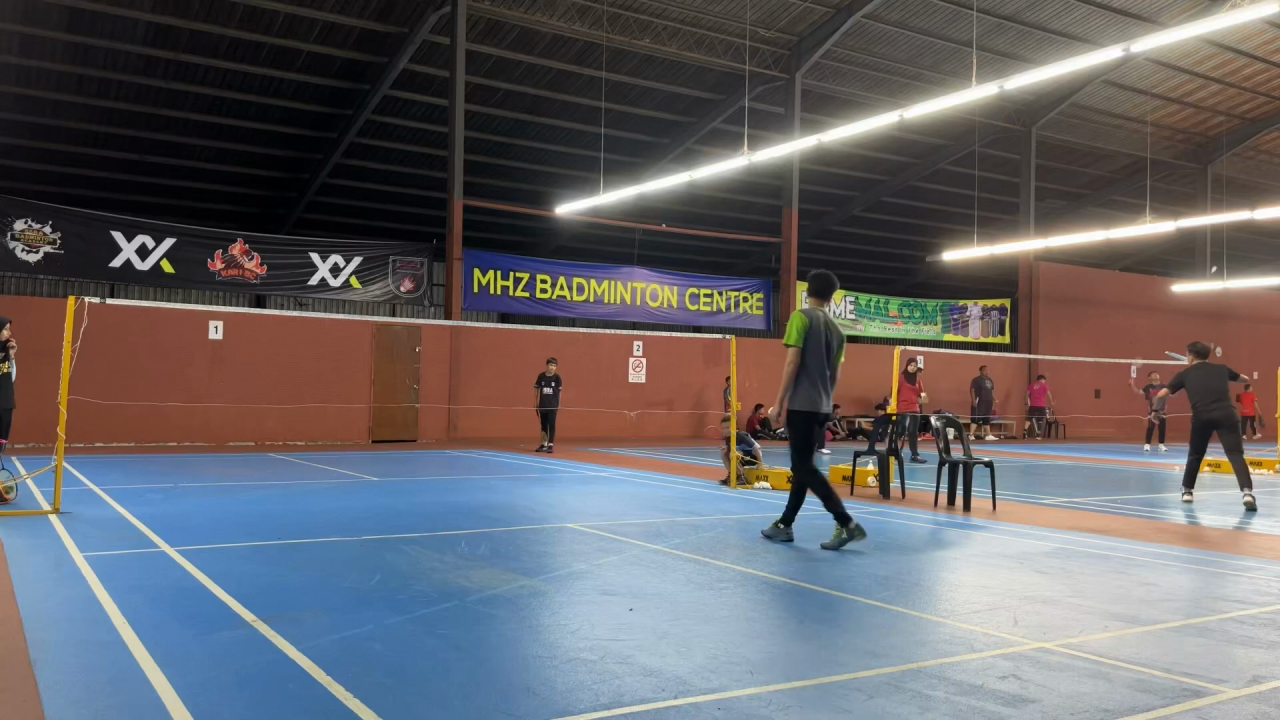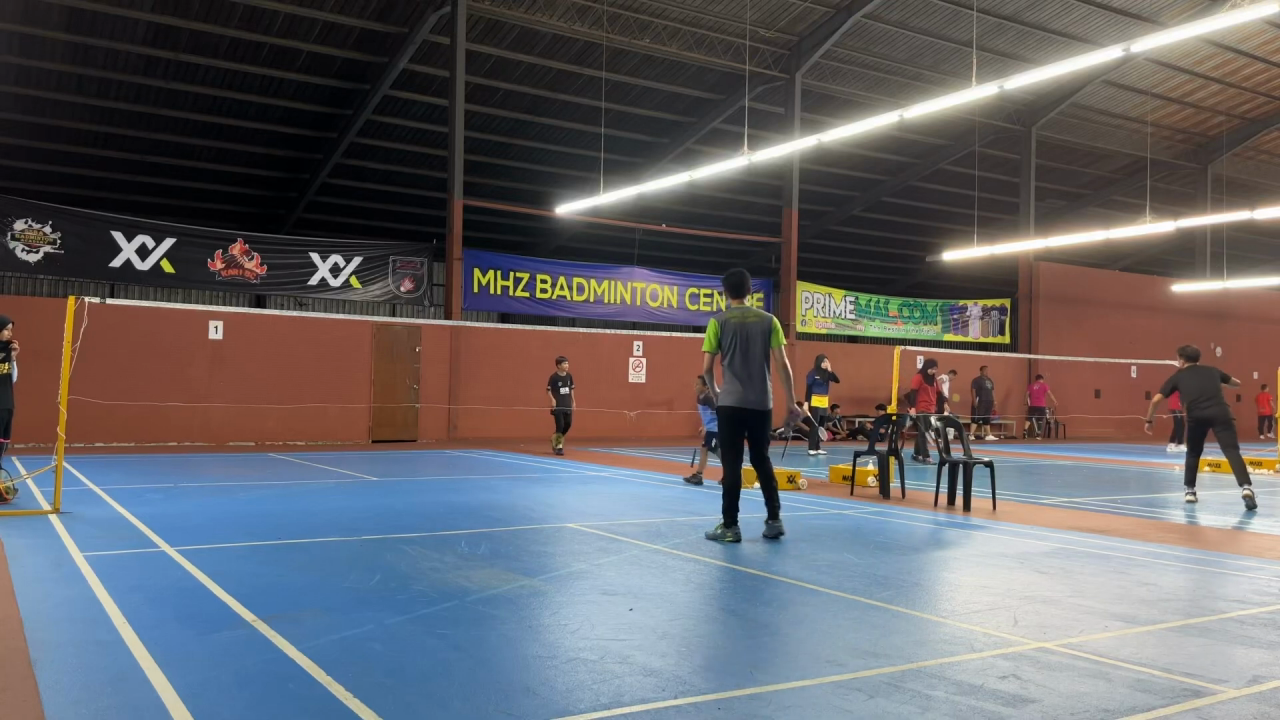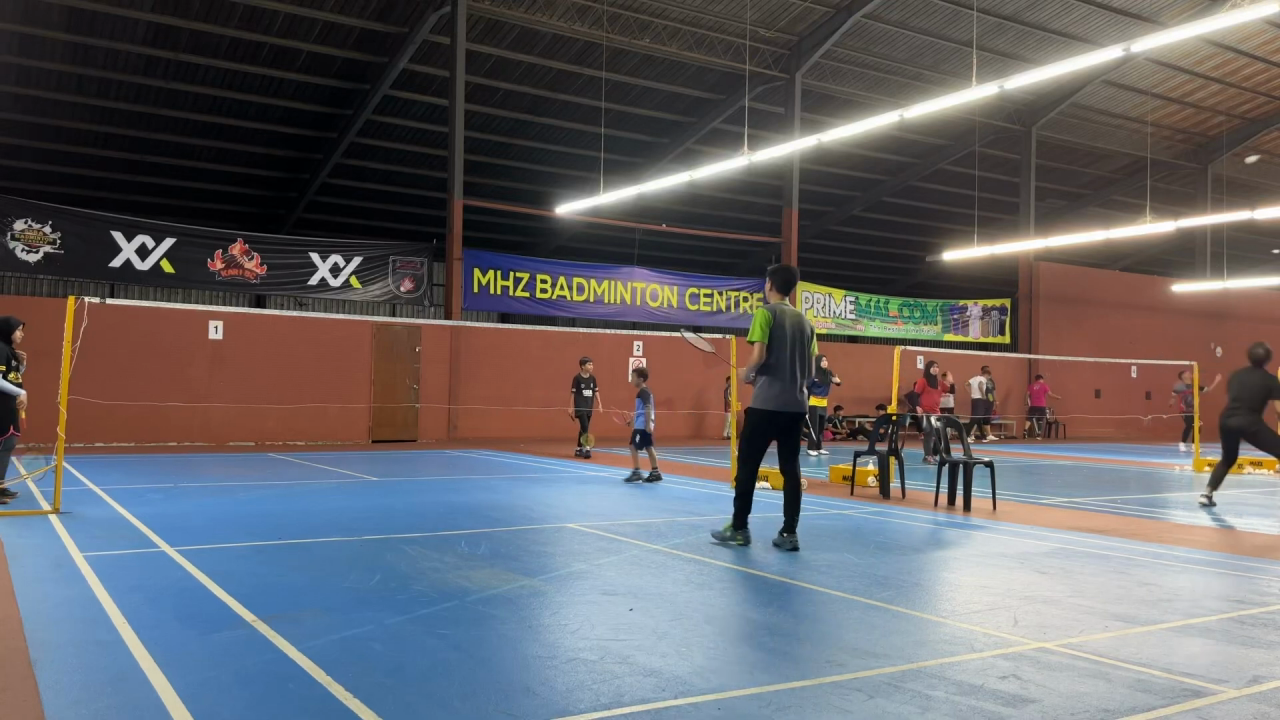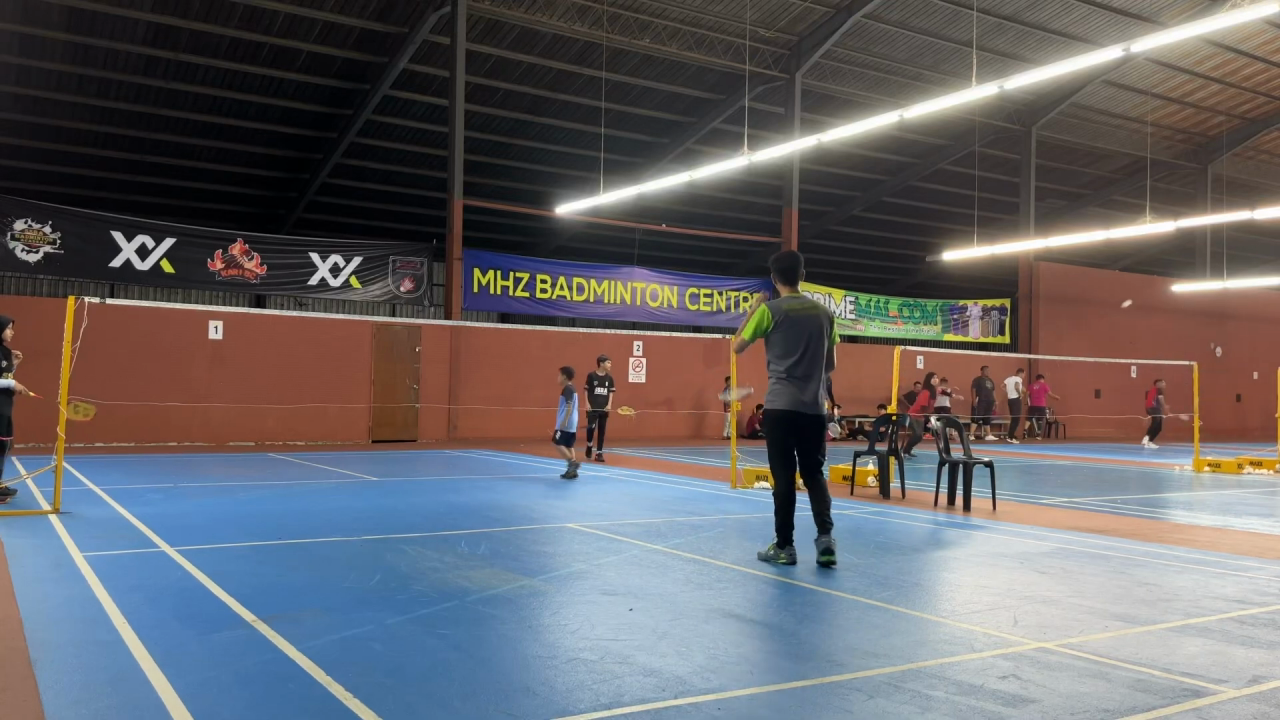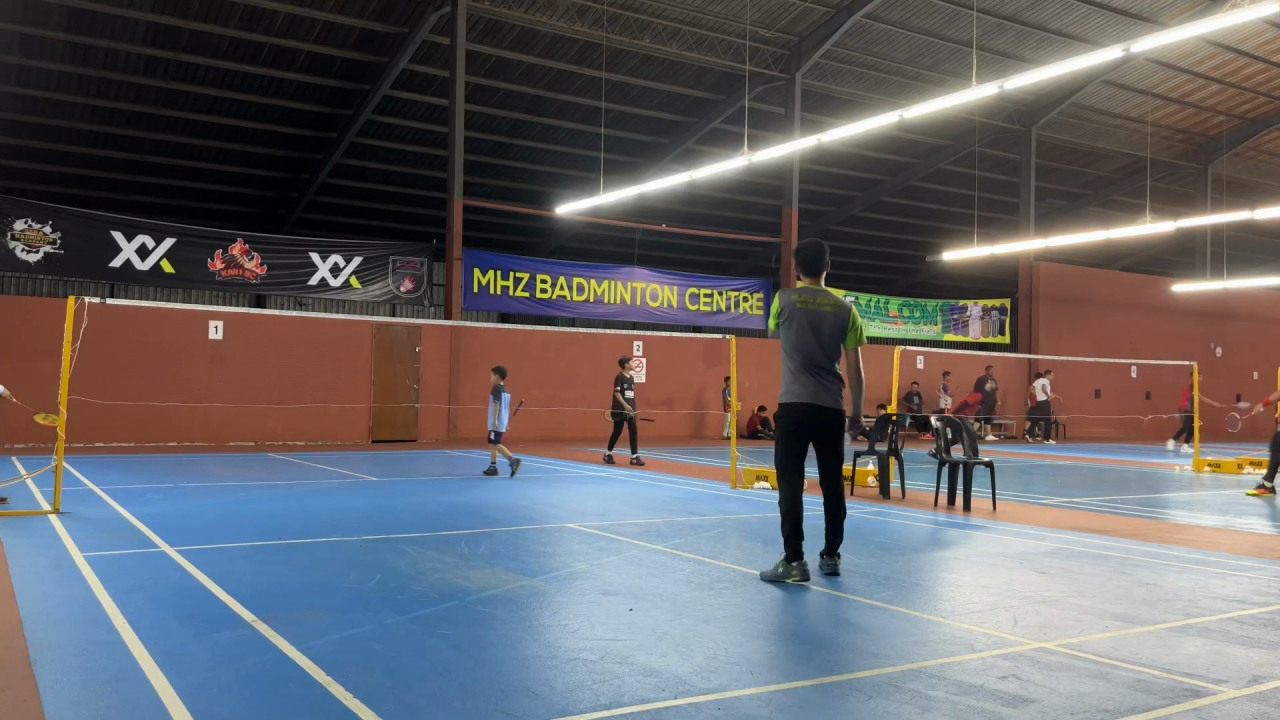
dt=1s
person 1, frame 1
left shoulder: (801, 317)
right shoulder: (836, 328)
left elbow: (792, 362)
left wrist: (778, 402)
left hip: (801, 406)
right hip: (821, 408)
left knee: (803, 468)
right knee: (803, 467)
left ankle: (847, 524)
right ankle: (784, 525)
person 1, frame 2
left shoulder: (718, 322)
right shoulder: (768, 321)
left elbow: (707, 367)
right elbow: (782, 365)
left wrist: (715, 391)
right wrist: (791, 402)
left hip: (731, 403)
right hip: (761, 404)
left knee: (732, 465)
right knee: (762, 461)
left ankle: (730, 525)
right ankle: (774, 520)
person 1, frame 3
left shoulder: (765, 313)
right shoulder: (805, 322)
left elbow: (757, 358)
right elbow: (809, 372)
left wrist: (746, 375)
left hip: (766, 404)
right hip: (797, 406)
left knee: (747, 466)
right knee: (791, 469)
left ankle: (738, 526)
right ankle: (789, 533)
person 1, frame 4
left shoulder: (770, 310)
right shoulder: (824, 313)
left elbow: (737, 346)
right elbow: (830, 365)
left wrist: (752, 311)
left hip: (781, 406)
right hip: (814, 408)
left knee: (784, 478)
right knee: (814, 474)
left ankle: (784, 546)
right ankle: (825, 537)
person 1, frame 5
left shoulder: (784, 300)
right shoulder: (845, 309)
right elbow: (855, 368)
right wrist: (856, 411)
left hip: (795, 403)
right hip: (832, 407)
left knee: (790, 482)
right knee: (833, 483)
left ankle: (794, 561)
right ankle: (831, 555)
